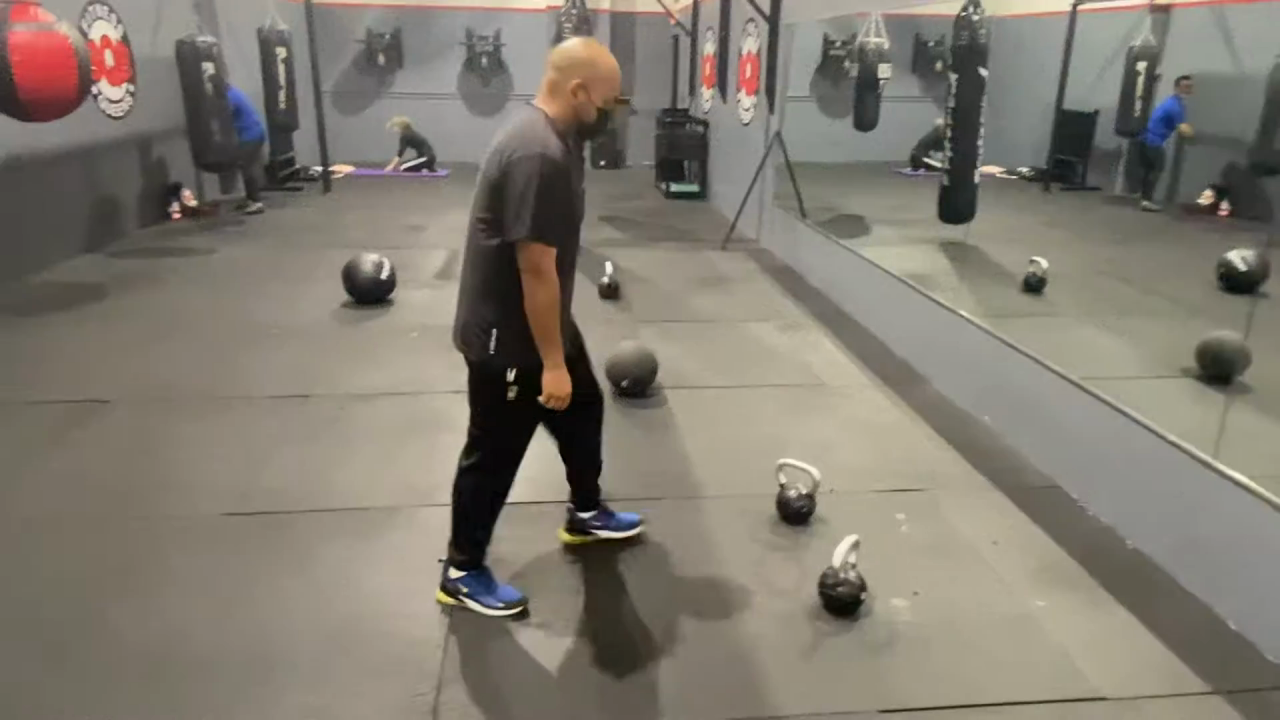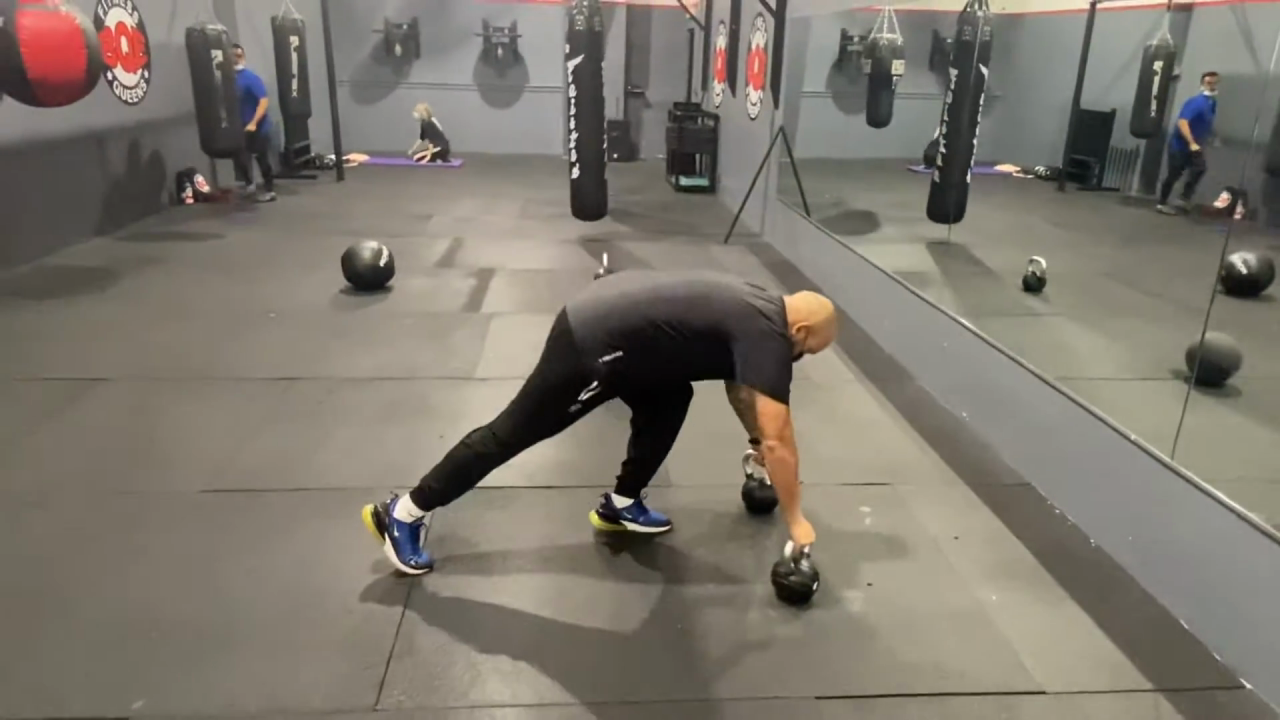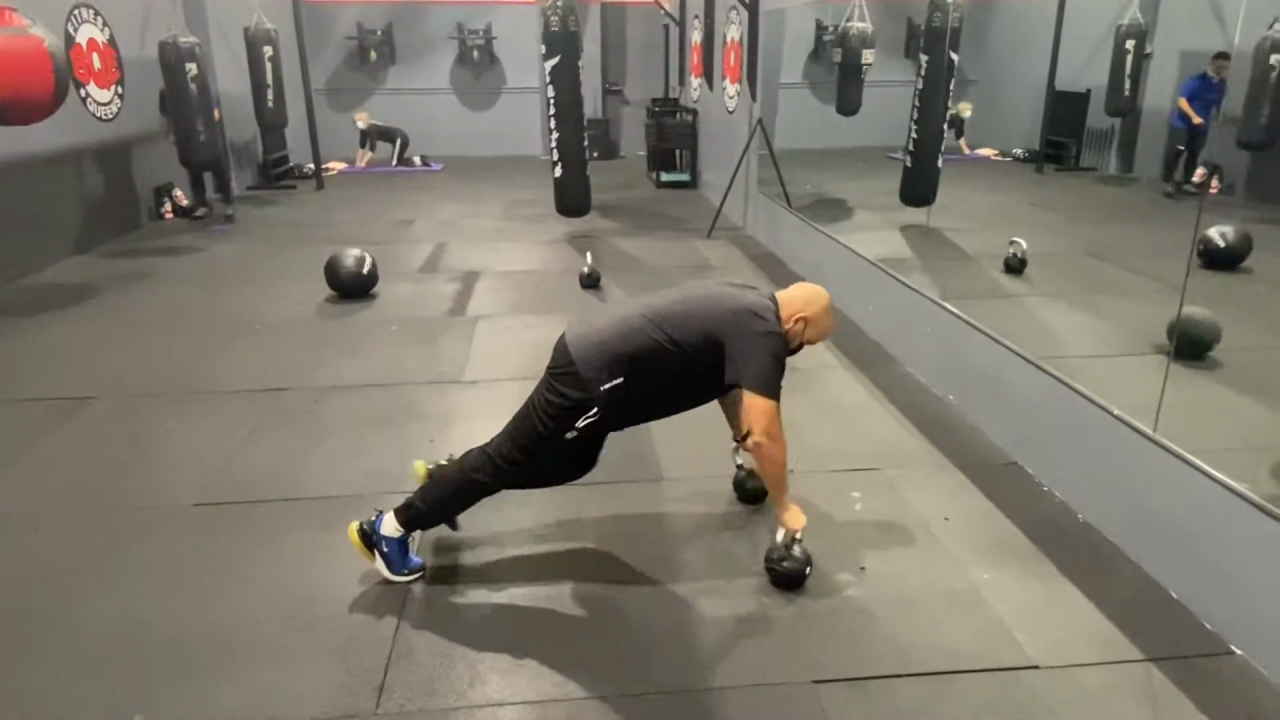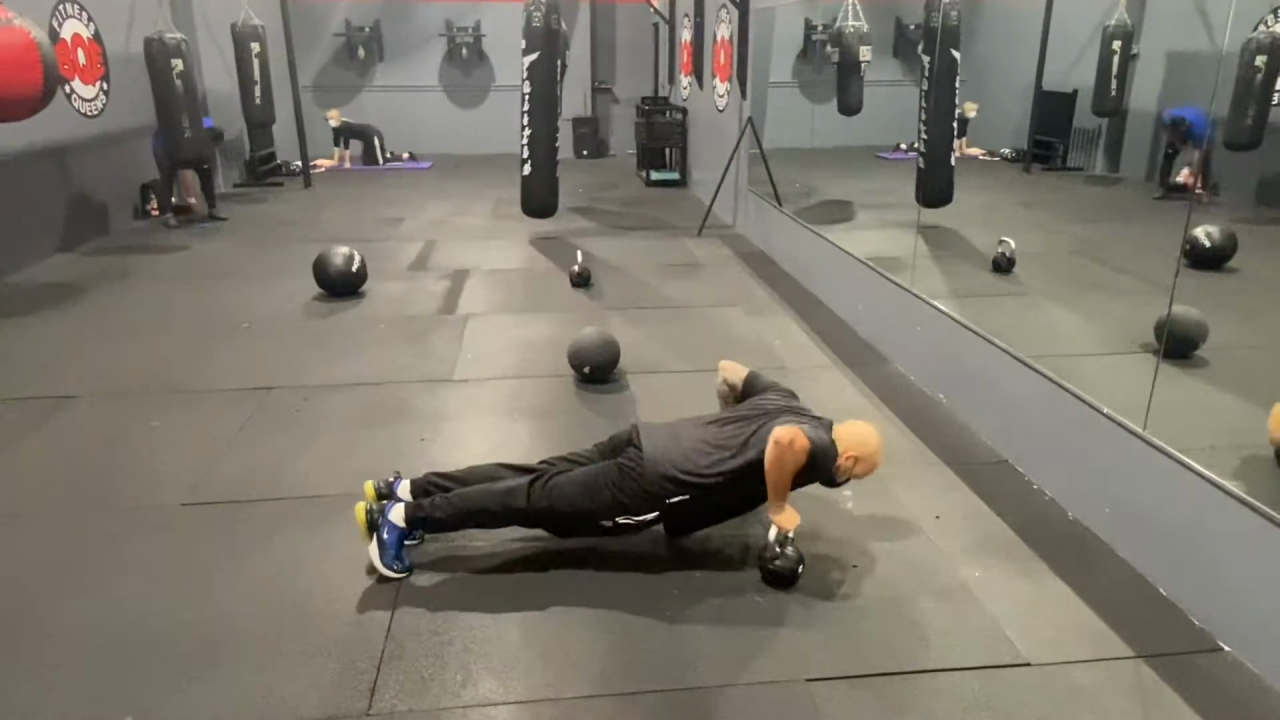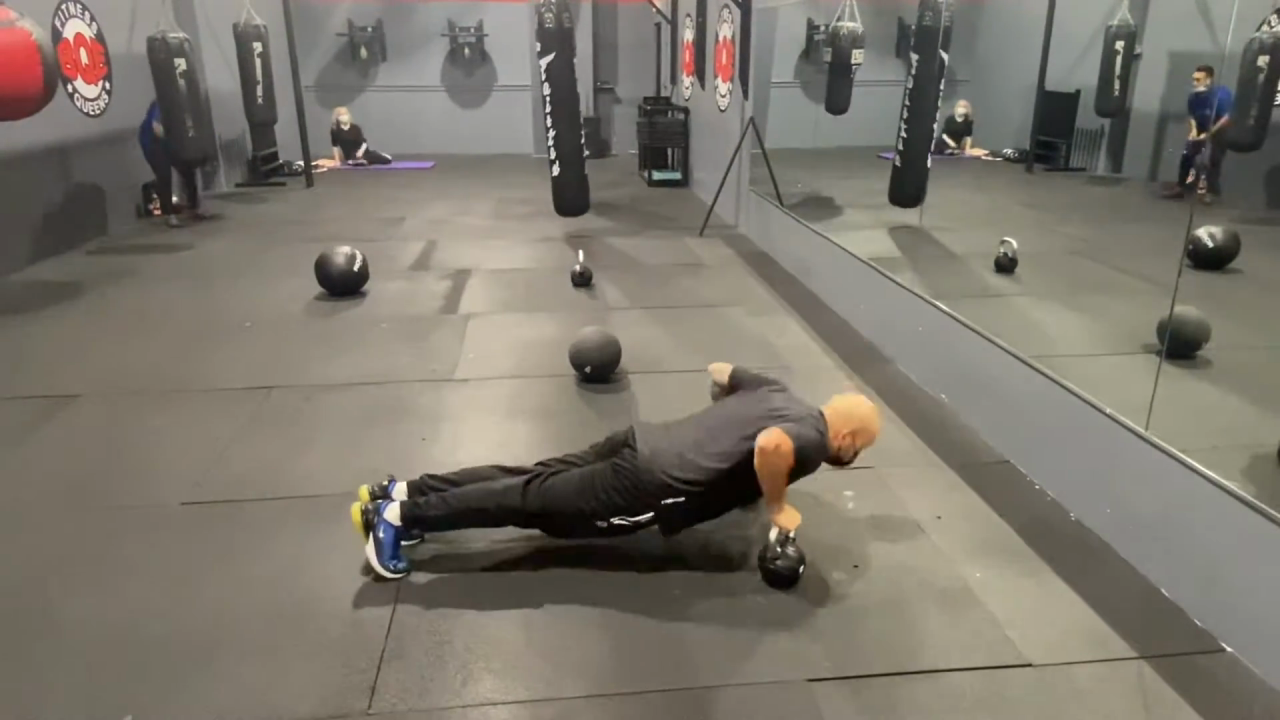
dt=1s
person 1, frame 1
left shoulder: (540, 131)
right shoulder: (540, 156)
right elbow: (537, 271)
right wrist: (552, 363)
left hip: (538, 319)
right hip: (505, 333)
left knee: (582, 408)
right knee: (493, 451)
left ankle: (586, 513)
right ankle: (463, 571)
person 1, frame 2
left shoulder: (756, 312)
right shoulder: (766, 334)
left elbow: (739, 386)
right elbow: (779, 439)
left wrist: (758, 442)
right wrist: (795, 520)
left hip: (607, 317)
right hip: (592, 342)
left knee: (670, 401)
right knee: (514, 431)
left ankle: (622, 504)
right ankle: (403, 514)
person 1, frame 3
left shoulder: (748, 308)
right shoulder: (762, 334)
left elbow: (726, 377)
right elbow: (767, 434)
left wrist: (741, 438)
right wrist: (784, 507)
left hip: (592, 349)
right hip: (594, 374)
left knee: (571, 462)
right knee: (511, 458)
left ankle: (447, 477)
right ankle: (388, 529)
person 1, frame 4
left shoulder: (790, 404)
right shoulder: (816, 444)
left elbow: (729, 370)
right elbow: (784, 442)
right wrist: (777, 507)
left hip: (646, 441)
right hip: (651, 484)
left knee: (535, 482)
right knee: (537, 502)
left ankle: (404, 490)
right ankle: (401, 516)
person 1, frame 5
left shoulder: (781, 396)
right shoulder: (811, 438)
left elbow: (720, 370)
right elbow: (772, 447)
right wrist: (778, 508)
left hip: (640, 443)
right hip: (647, 487)
left knee: (531, 483)
right knee: (534, 502)
left ankle: (400, 492)
right ankle: (401, 513)
